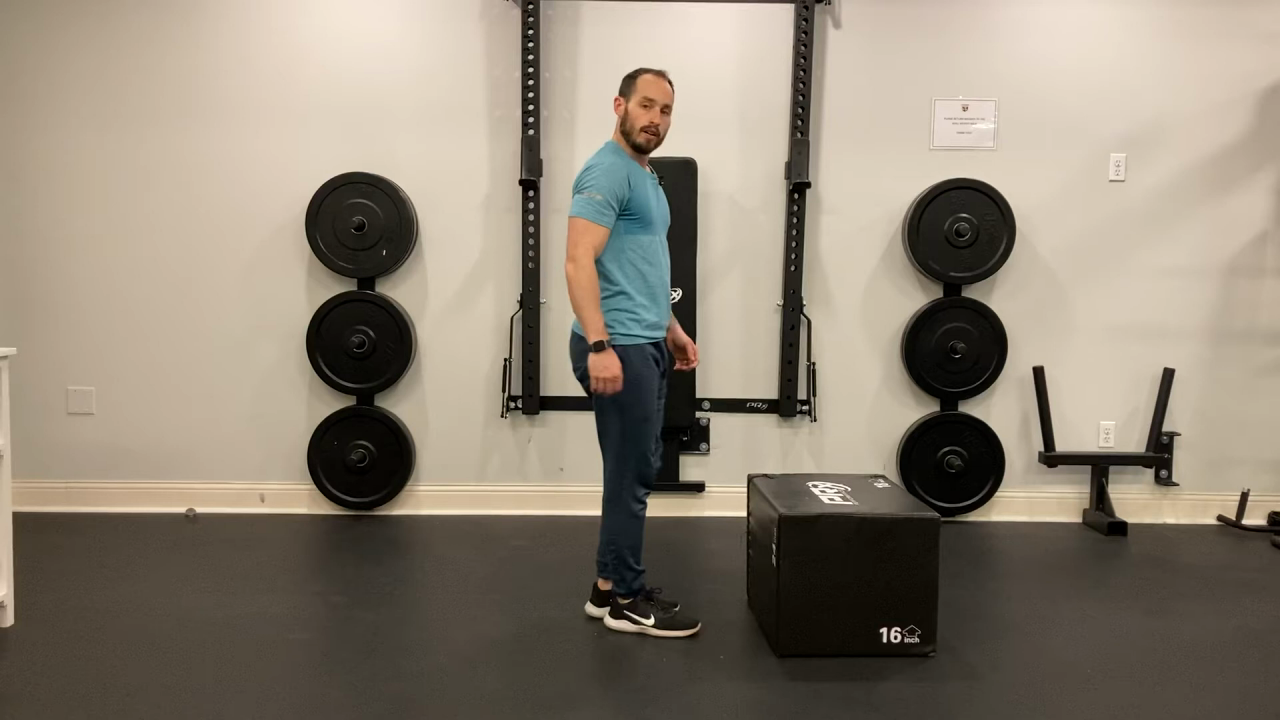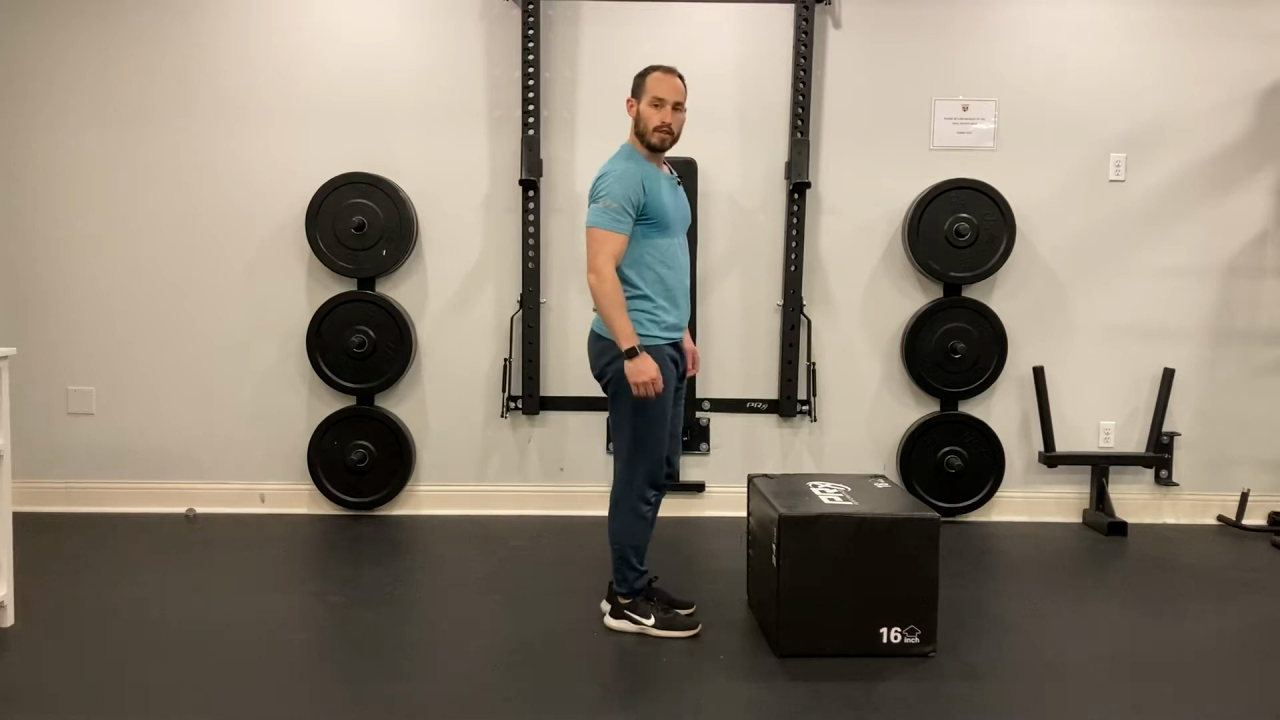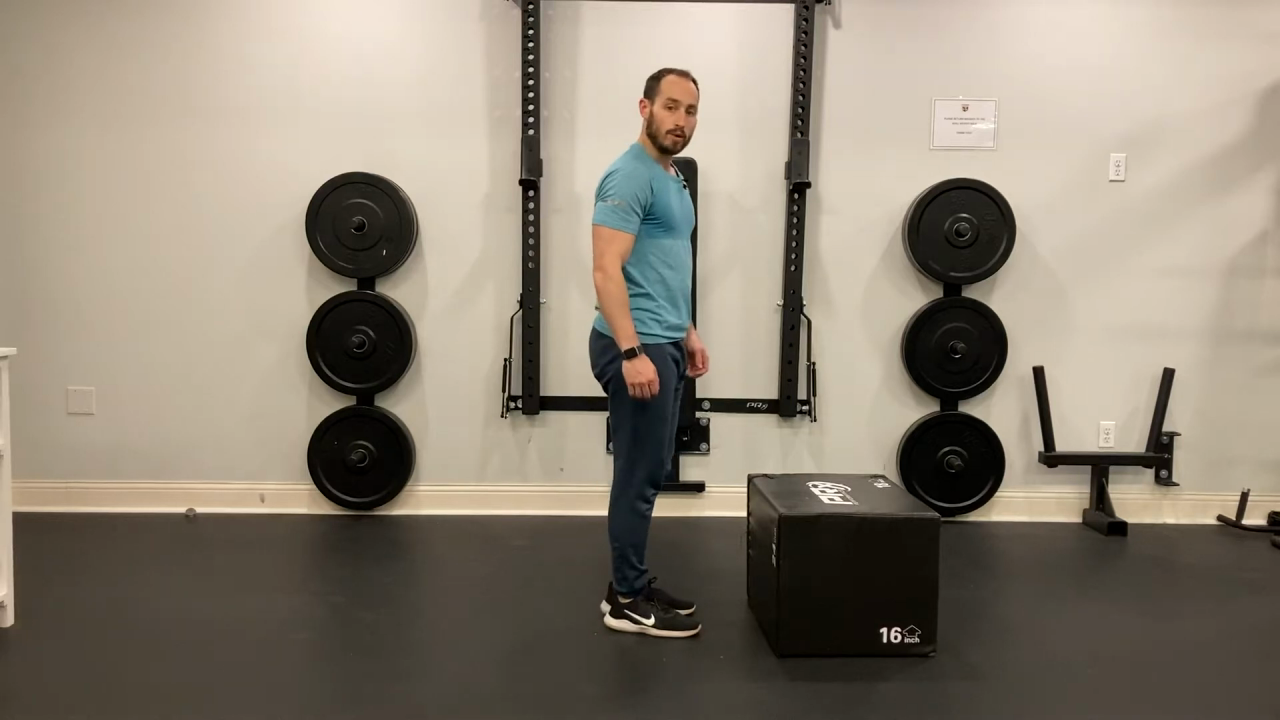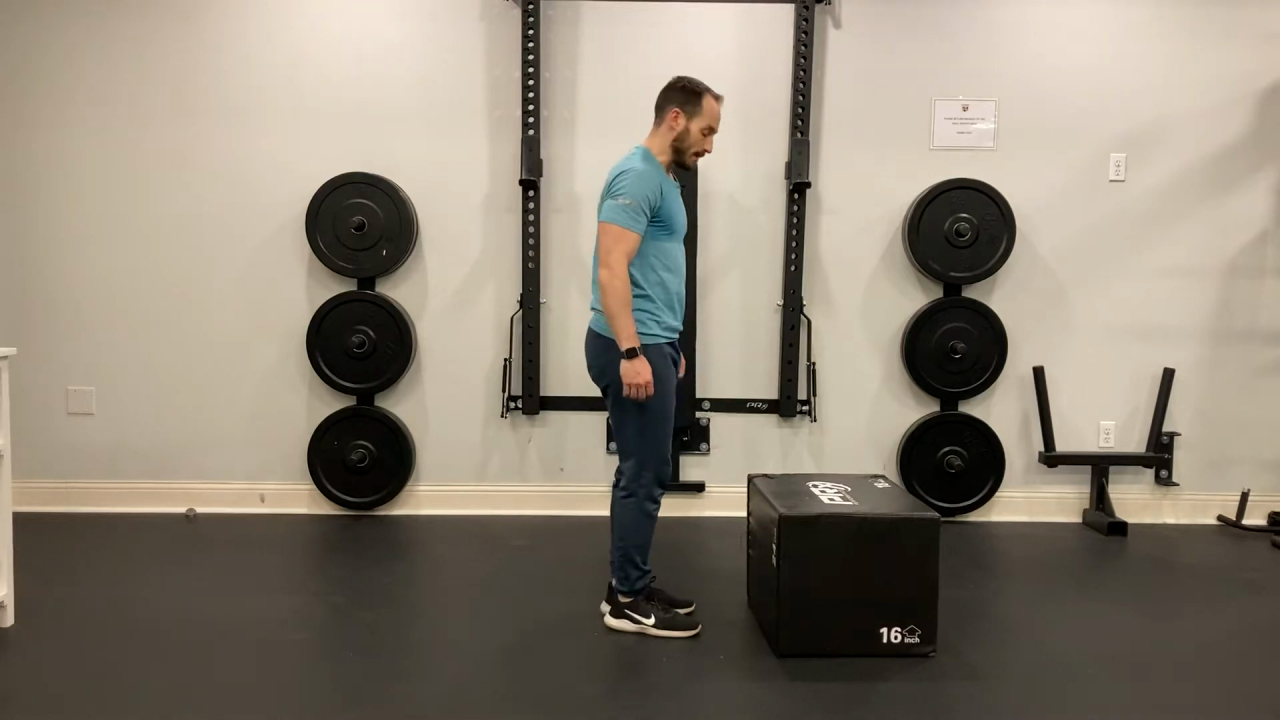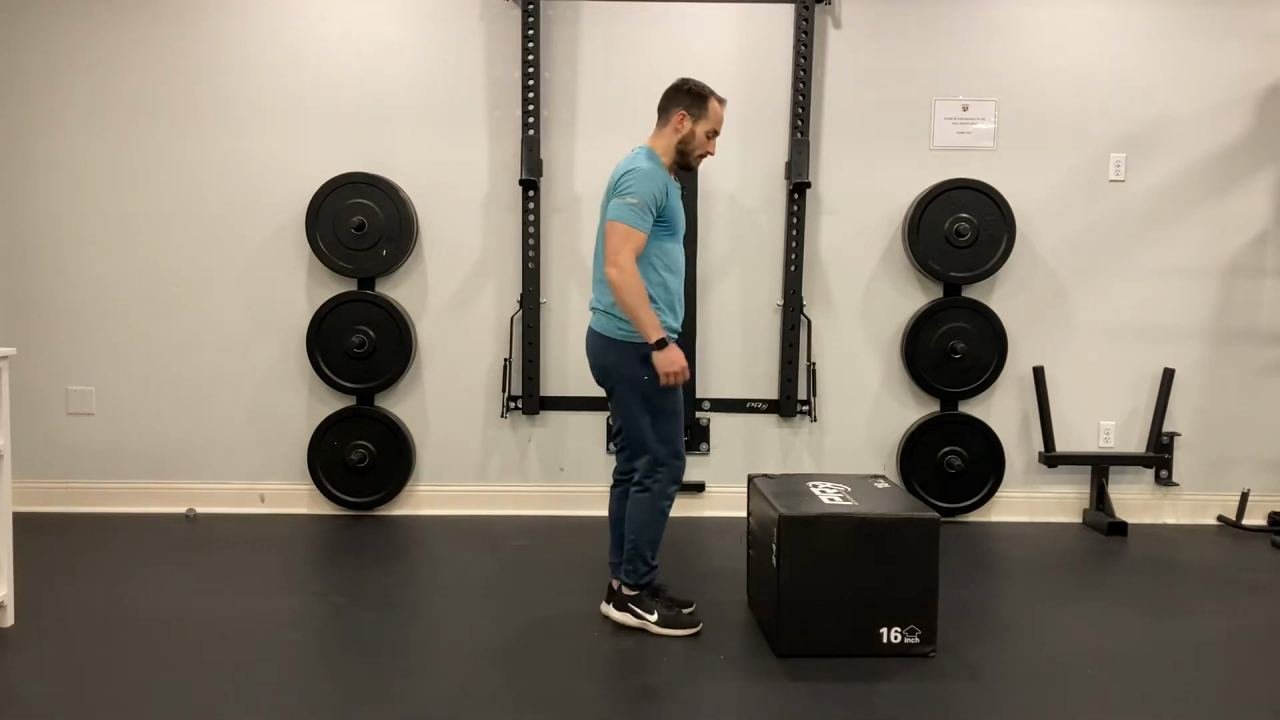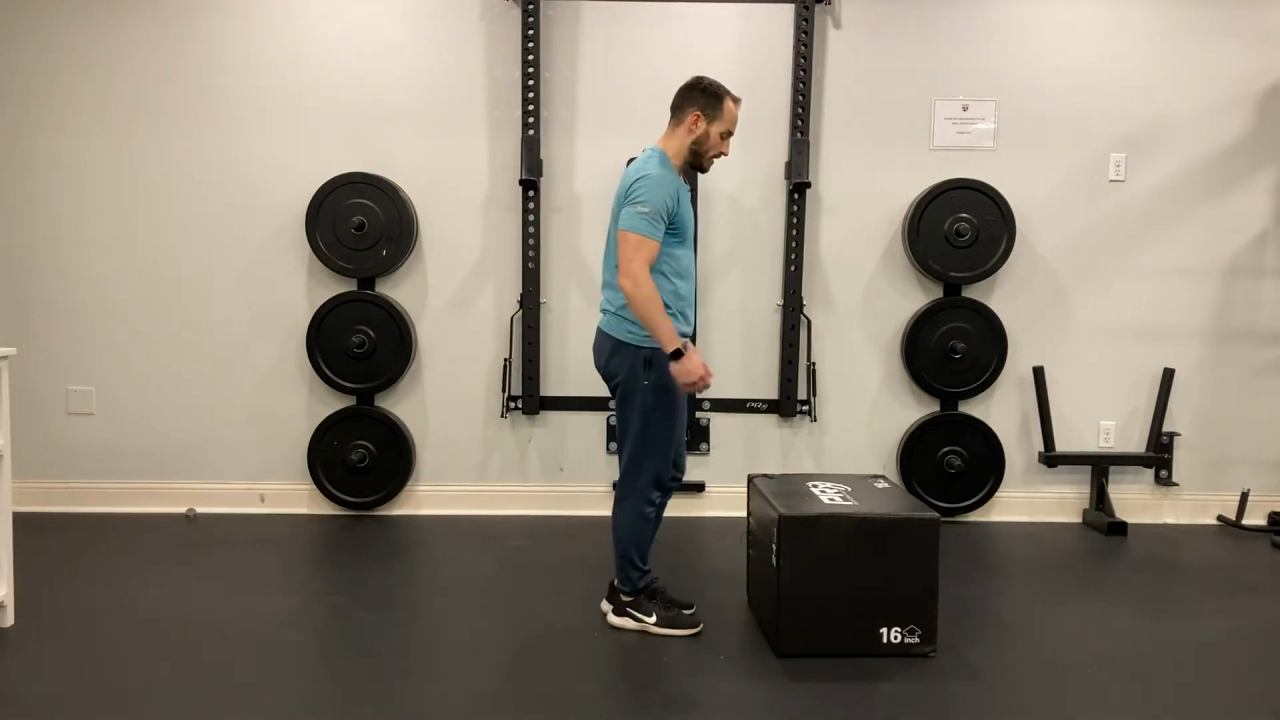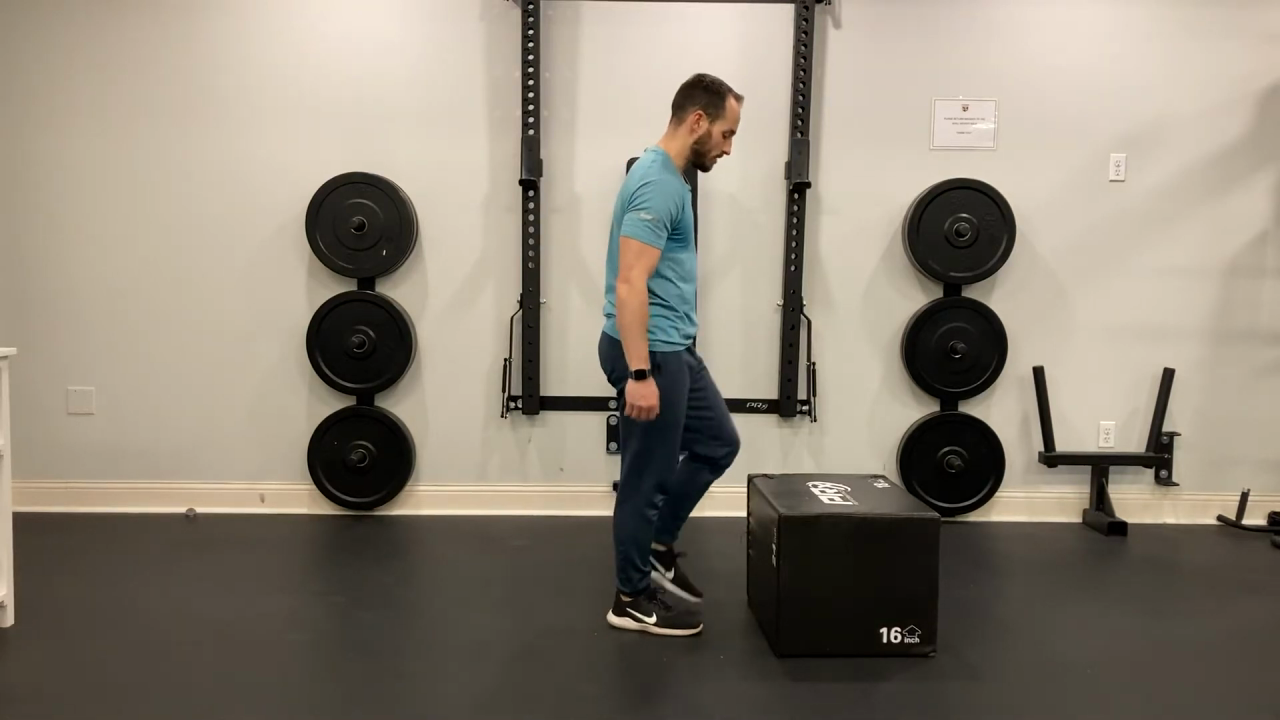
dt=0.4s
person 1, frame 1
left shoulder: (644, 177)
right shoulder: (606, 172)
right elbow: (580, 263)
left wrist: (671, 328)
right wrist: (598, 345)
left hip: (644, 346)
right hip: (619, 349)
left knee: (636, 471)
right knee: (631, 474)
left ankle: (611, 584)
right ankle: (626, 600)
person 1, frame 2
left shoulder: (667, 177)
right shoulder: (622, 177)
right elbow: (602, 272)
left wrist: (681, 334)
right wrist: (633, 352)
left hip: (663, 348)
right hip: (638, 351)
left knee: (659, 474)
right knee: (640, 477)
left ankle: (632, 584)
right ankle: (627, 601)
person 1, frame 3
left shoulder: (672, 179)
right shoulder: (630, 176)
right elbow: (608, 272)
left wrist: (686, 335)
right wrist: (632, 352)
left hip: (662, 346)
right hip: (638, 349)
left knee: (650, 472)
right knee: (639, 475)
left ankle: (630, 585)
right ankle: (628, 600)
person 1, frame 4
left shoulder: (660, 179)
right shoulder: (637, 176)
right elbow: (612, 269)
left wrist: (665, 345)
right wrist: (632, 352)
left hip: (650, 343)
right hip: (635, 348)
left knee: (640, 470)
right knee: (646, 472)
left ankle: (627, 584)
right ankle: (629, 600)
person 1, frame 5
left shoulder: (653, 175)
right shoulder: (644, 175)
right elbow: (619, 266)
right wrist: (661, 343)
left hip: (632, 343)
right hip: (633, 346)
left knee: (639, 467)
right knee: (660, 469)
left ankle: (627, 582)
right ankle: (634, 592)
person 1, frame 6
left shoulder: (665, 177)
right shoulder: (654, 181)
right elbow: (633, 276)
right wrist: (679, 351)
left hip: (651, 349)
right hip: (643, 353)
left knee: (660, 473)
right knee: (645, 477)
left ankle: (629, 583)
right ankle: (632, 600)
person 1, frame 7
left shoulder: (664, 176)
right shoulder: (657, 185)
right elbow: (630, 285)
right wrist: (639, 374)
left hip: (670, 348)
right hip: (652, 354)
left knee: (717, 445)
right knee: (647, 479)
left ankle: (657, 548)
right ankle: (632, 599)
